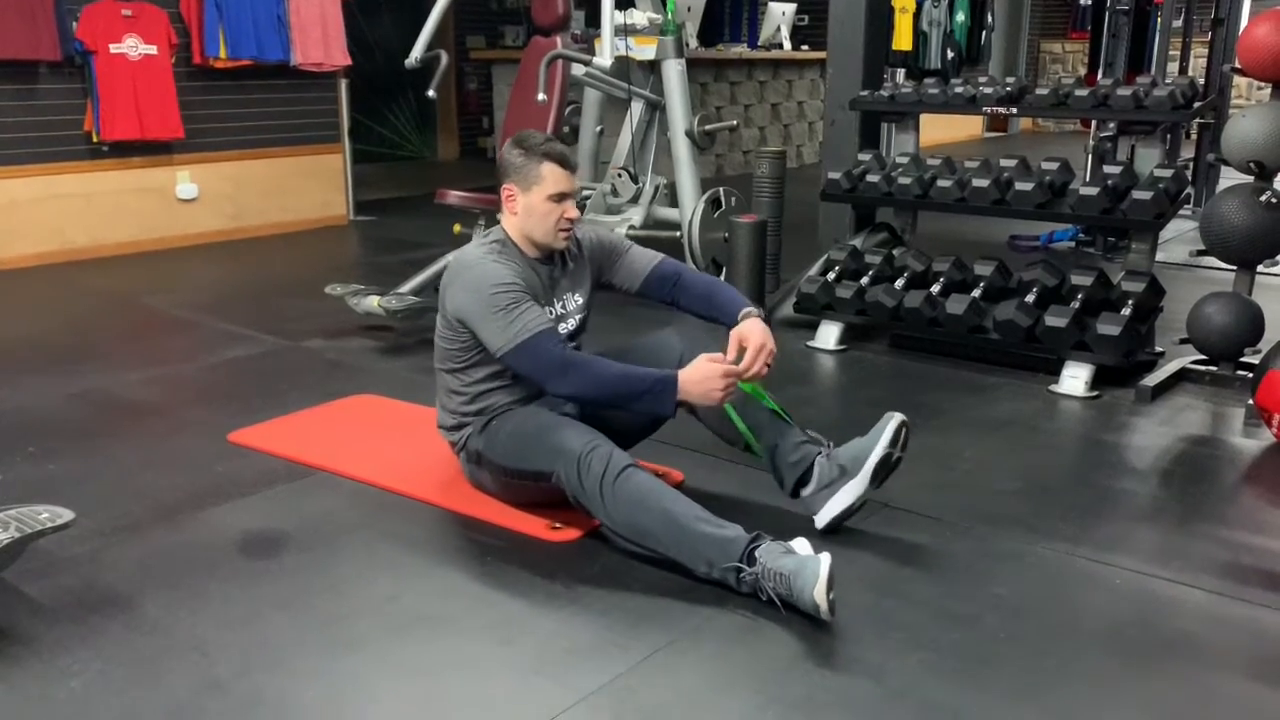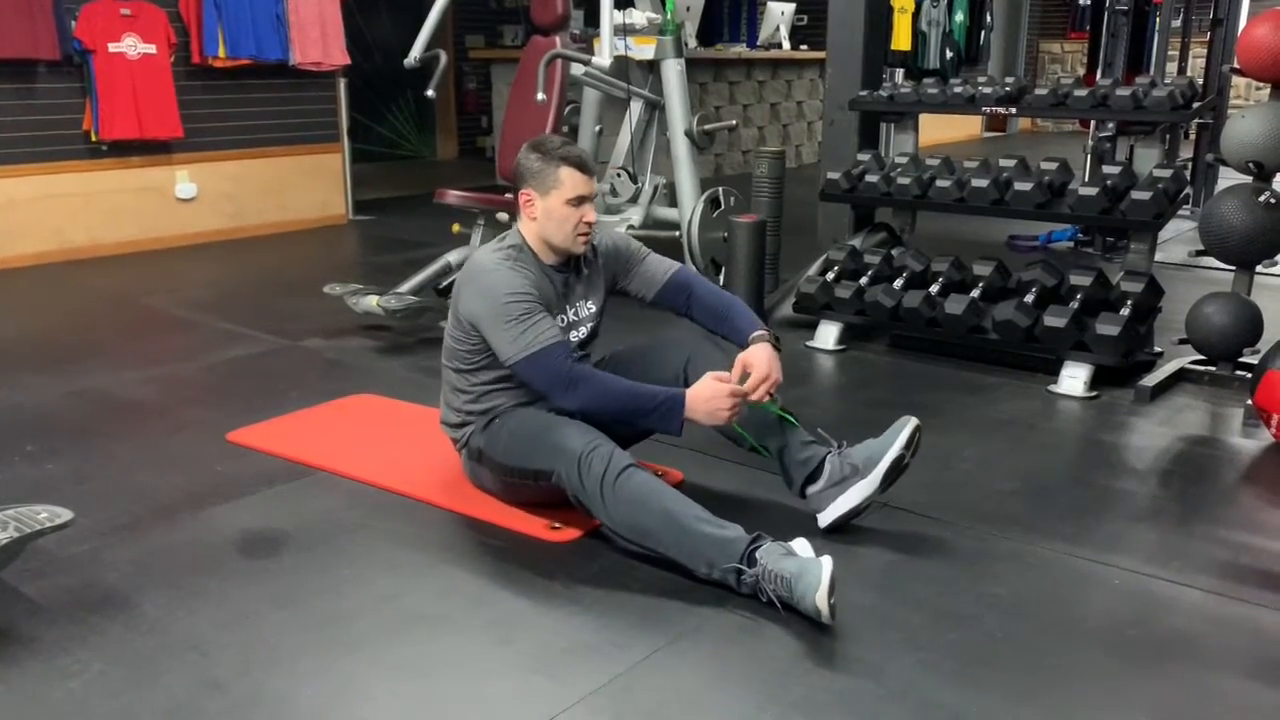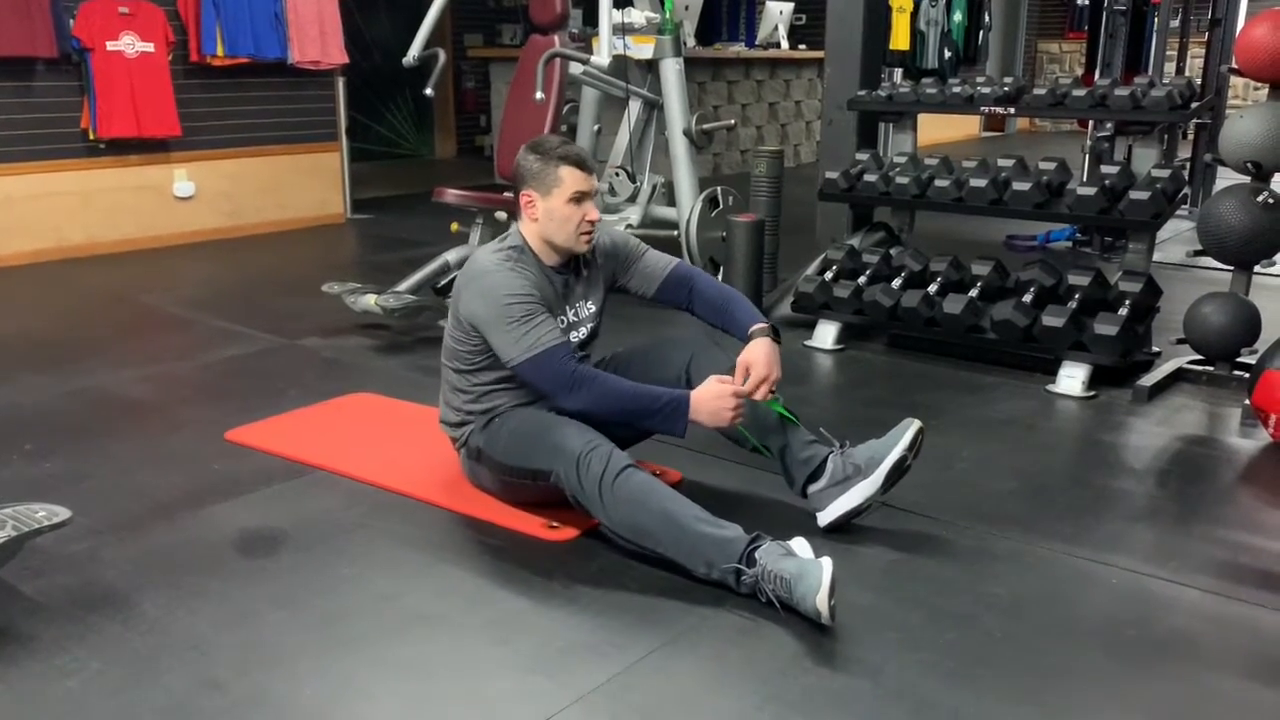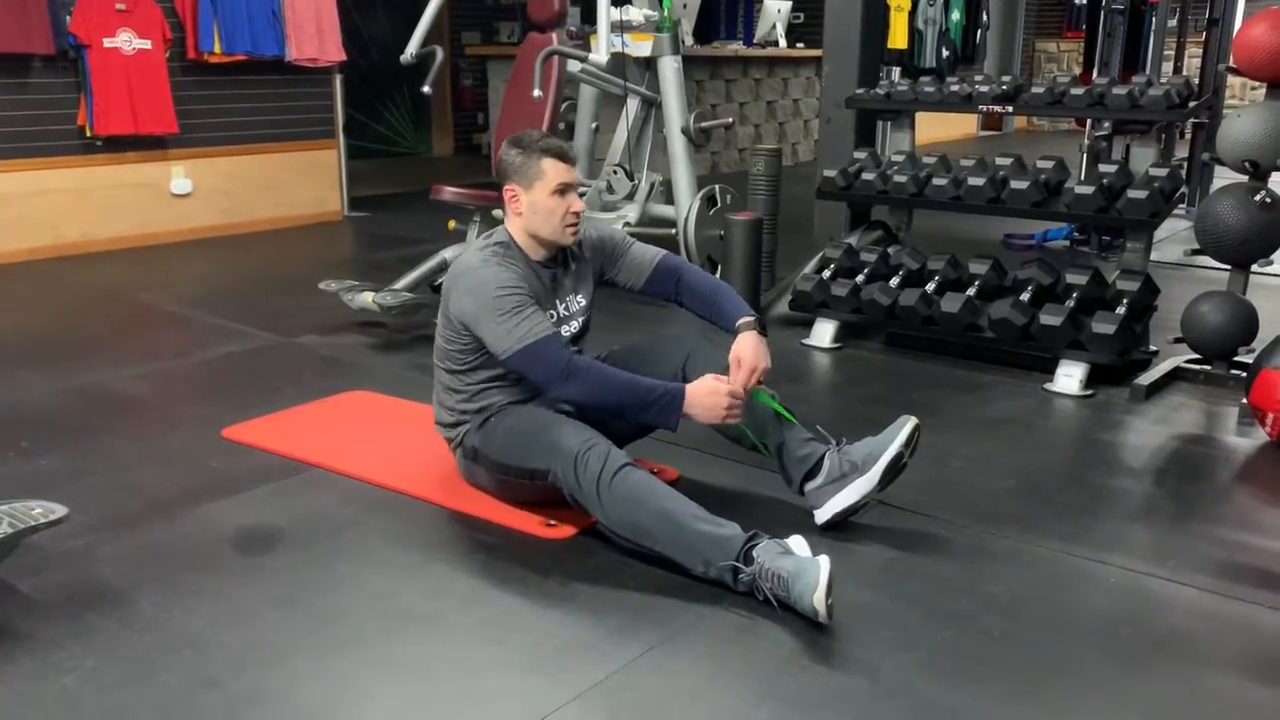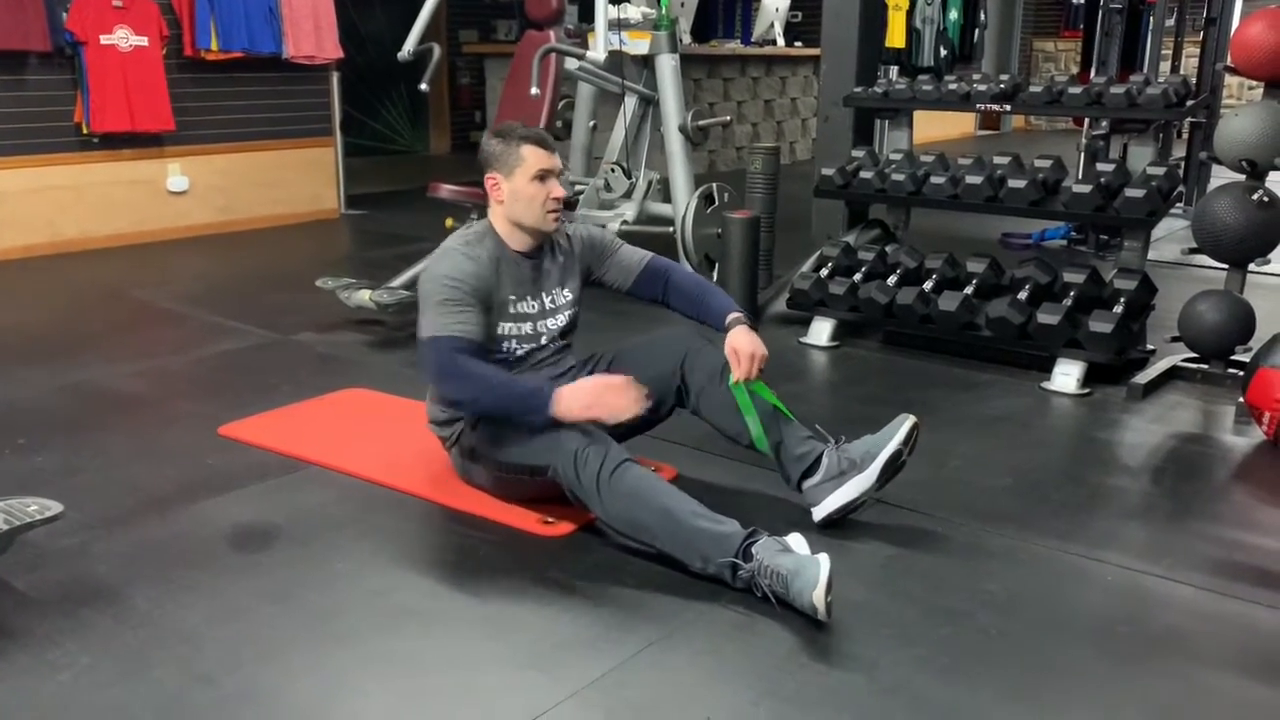
dt=0.2s
person 1, frame 1
left shoulder: (583, 245)
right shoulder: (482, 275)
left elbow: (676, 280)
right elbow: (559, 371)
left wrist: (747, 314)
right wrist: (678, 387)
left hip: (571, 398)
right hip: (498, 429)
left knee: (678, 349)
right knee: (588, 457)
left ankle: (816, 473)
right ankle: (758, 565)
person 1, frame 2
left shoulder: (599, 249)
right shoulder: (496, 279)
left elbow: (691, 291)
right elbow: (565, 385)
left wrist: (759, 339)
right wrist: (685, 405)
left hip: (574, 400)
right hip: (501, 429)
left knee: (694, 354)
right knee: (589, 457)
left ankle: (822, 474)
right ankle: (759, 565)
person 1, frame 3
left shoulder: (600, 247)
right shoulder: (497, 280)
left elbow: (691, 285)
right elbow: (569, 386)
left wrist: (760, 333)
right wrist: (688, 407)
left hip: (572, 398)
right hip: (499, 426)
left knee: (695, 353)
right knee: (588, 457)
left ankle: (824, 474)
right ankle: (757, 565)
person 1, frame 4
left shoulder: (587, 243)
right shoulder: (484, 276)
left elbow: (679, 278)
right elbow: (562, 376)
left wrist: (747, 327)
right wrist: (683, 400)
left hip: (569, 398)
right hip: (494, 427)
left knee: (694, 351)
right knee: (586, 457)
left ankle: (821, 472)
right ankle: (756, 565)
person 1, frame 5
left shoulder: (574, 242)
right shoulder: (457, 269)
left elbow: (664, 278)
right elbow: (452, 378)
left wrist: (735, 323)
right wrist: (559, 400)
left hip: (565, 393)
right hip: (486, 429)
left knee: (691, 347)
right knee: (584, 454)
left ankle: (818, 469)
right ankle: (755, 562)
